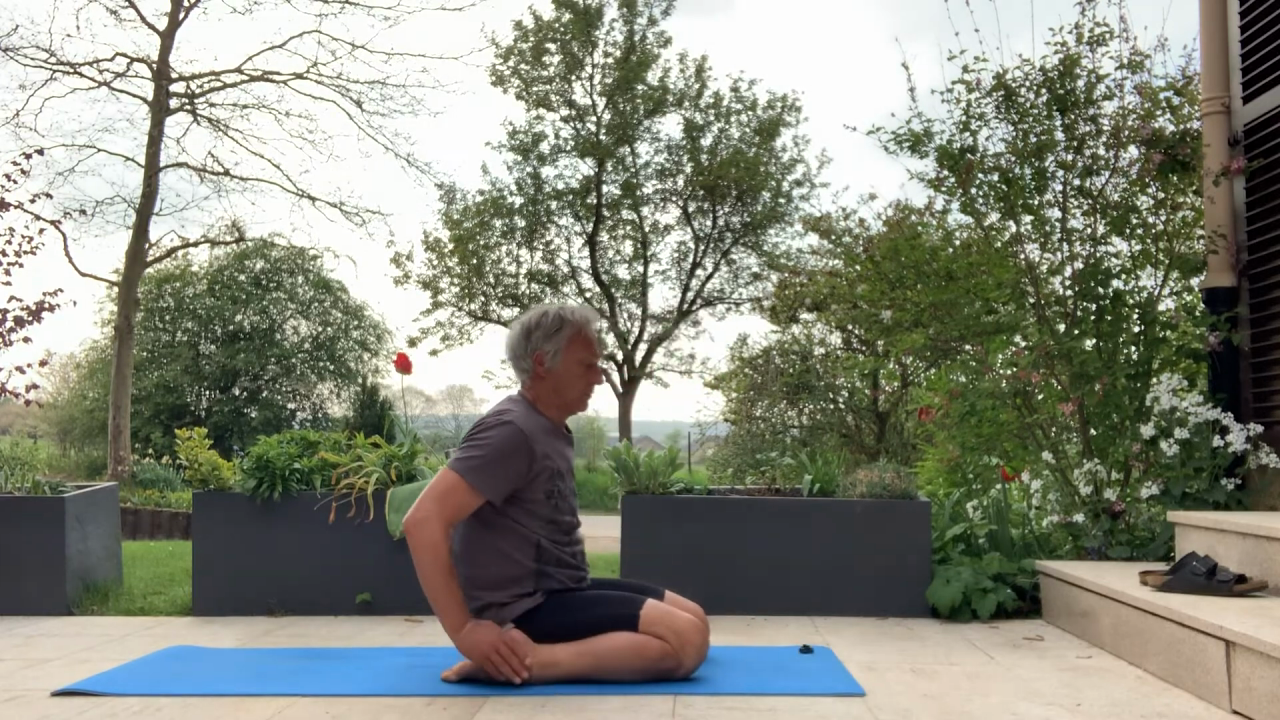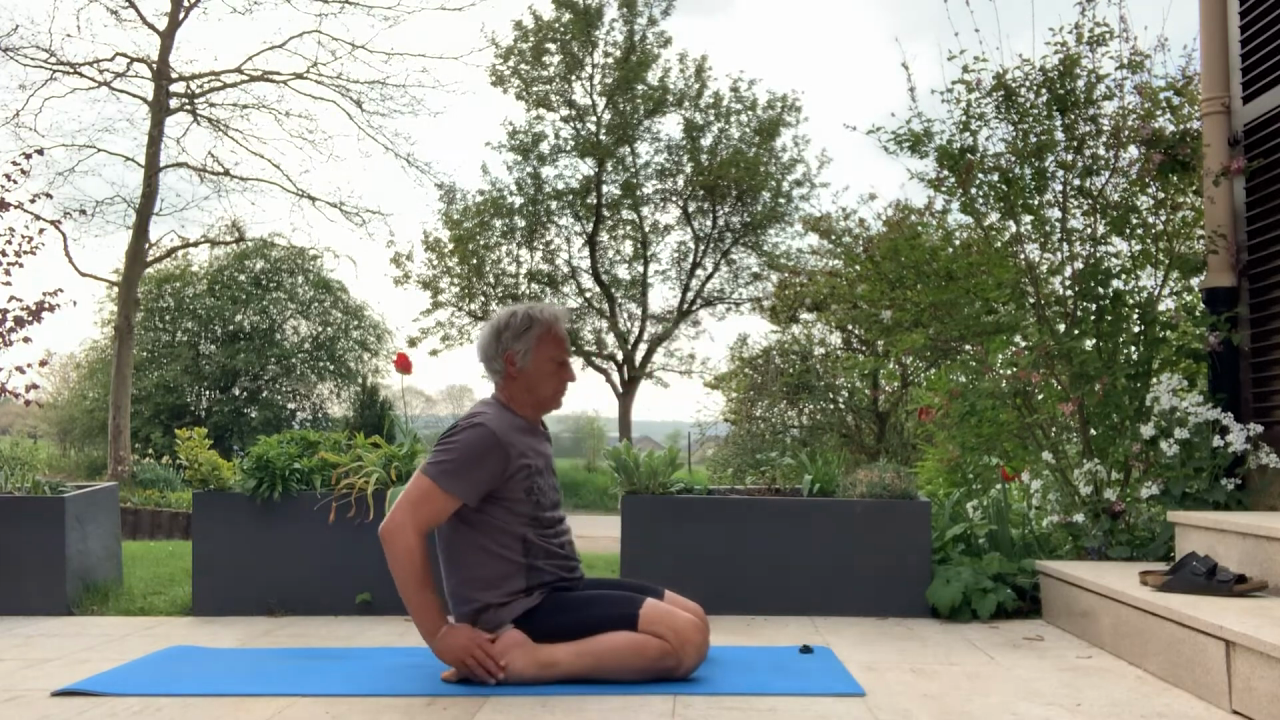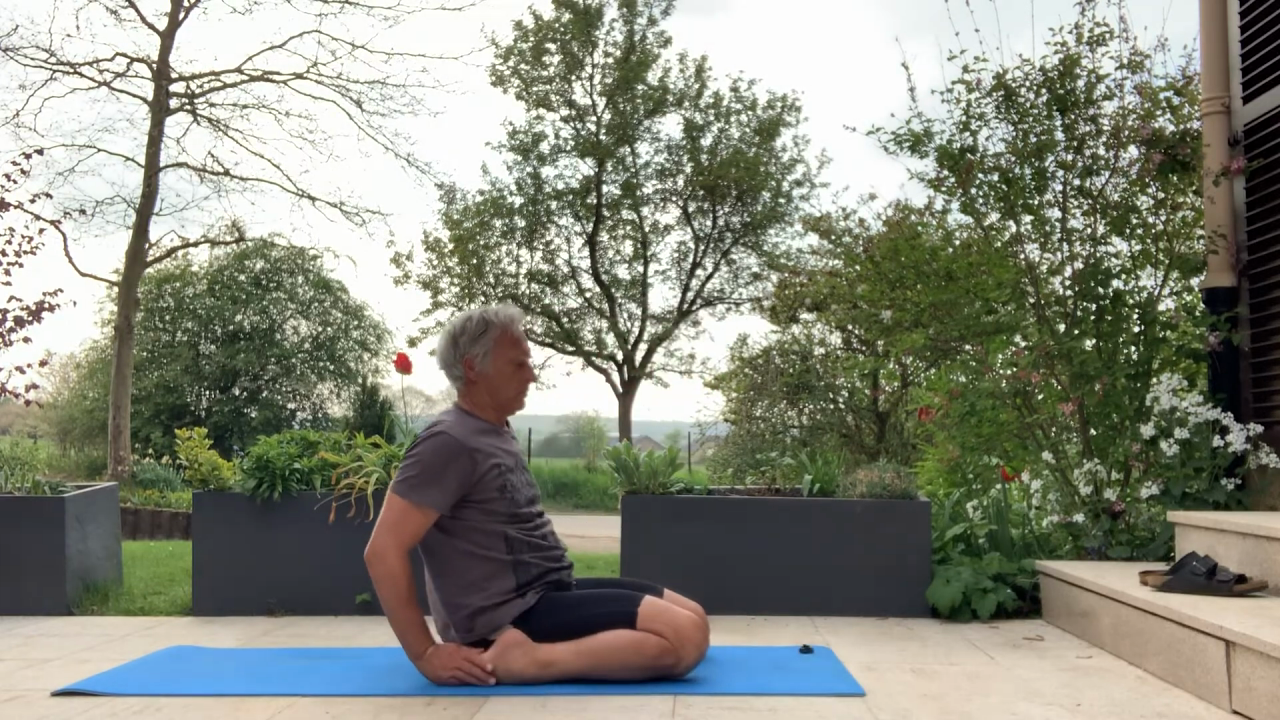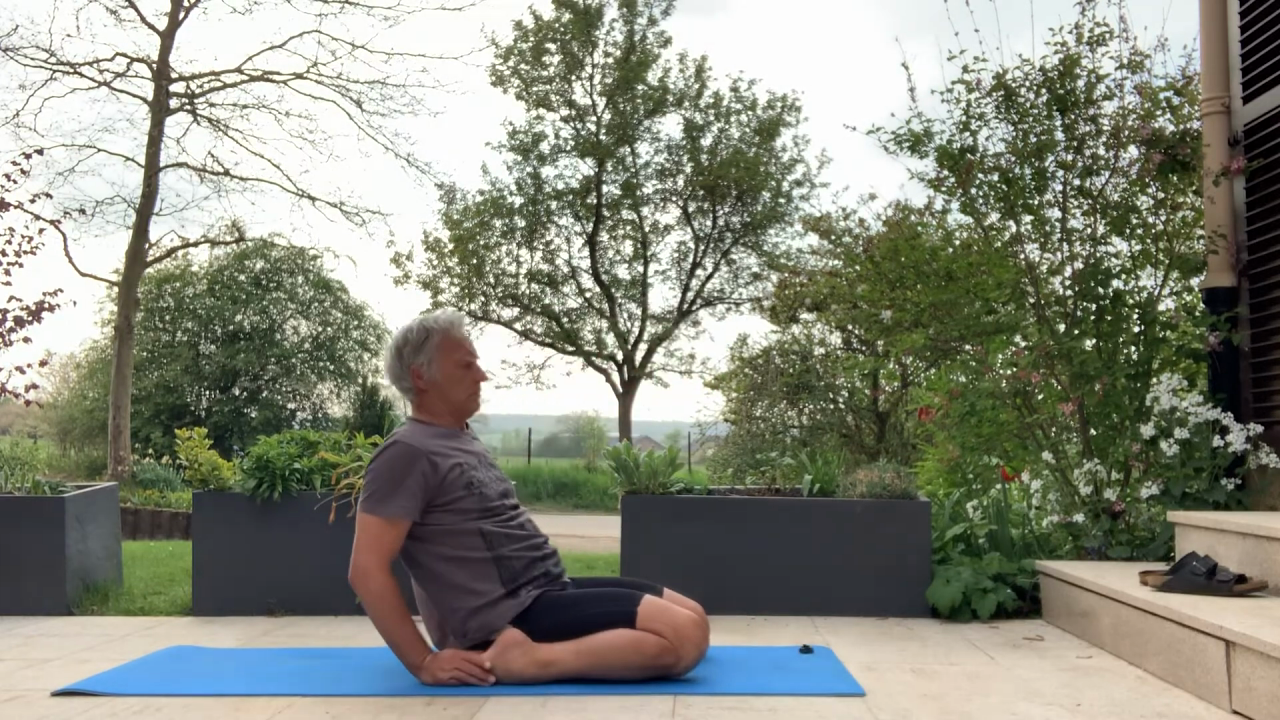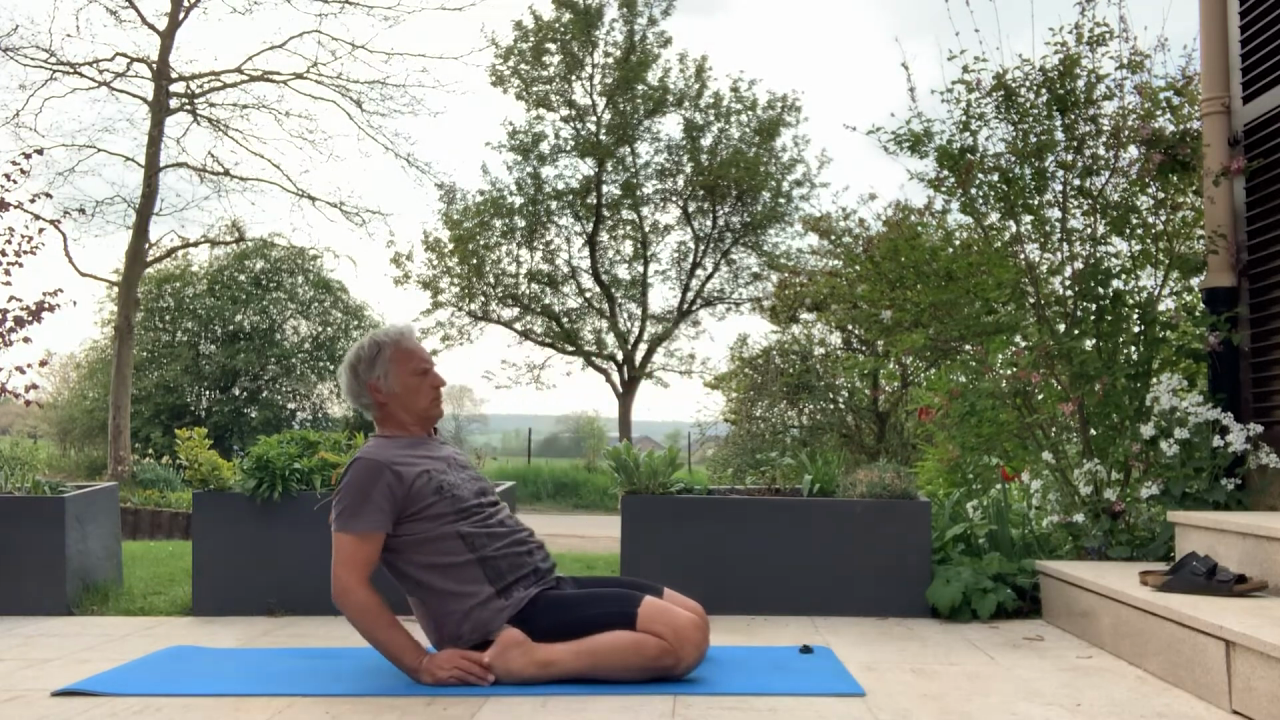
dt=0.3s
person 1, frame 1
left shoulder: (550, 429)
right shoulder: (512, 432)
right elbow: (423, 523)
right wrist: (464, 631)
left hip: (557, 594)
right hip: (521, 614)
left knee: (693, 619)
right knee: (686, 640)
left ankle: (527, 652)
right ankle: (527, 655)
person 1, frame 2
left shoulder: (529, 429)
right shoulder: (485, 435)
right elbow: (399, 529)
right wrist: (439, 634)
left hip: (555, 594)
right hip: (520, 616)
left knee: (694, 620)
right knee: (686, 640)
left ankle: (531, 649)
right ankle: (518, 658)
person 1, frame 3
left shoulder: (496, 432)
right shoulder: (450, 443)
right elbow: (384, 552)
right wrist: (425, 654)
left hip: (551, 593)
right hip: (515, 618)
left knee: (692, 617)
right knee: (685, 638)
left ankle: (525, 650)
right ankle: (521, 659)
person 1, frame 4
left shoulder: (461, 439)
right shoulder: (408, 454)
right elbow: (367, 571)
right wrist: (423, 661)
left hip: (548, 591)
right hip: (513, 618)
left knee: (692, 617)
right knee: (684, 637)
right ankle: (521, 659)
person 1, frame 5
left shoulder: (435, 447)
right shoulder: (375, 468)
right elbow: (348, 587)
right wrist: (421, 663)
left hip: (546, 590)
right hip: (509, 618)
left knee: (692, 617)
right knee: (685, 637)
right ankle: (525, 658)
